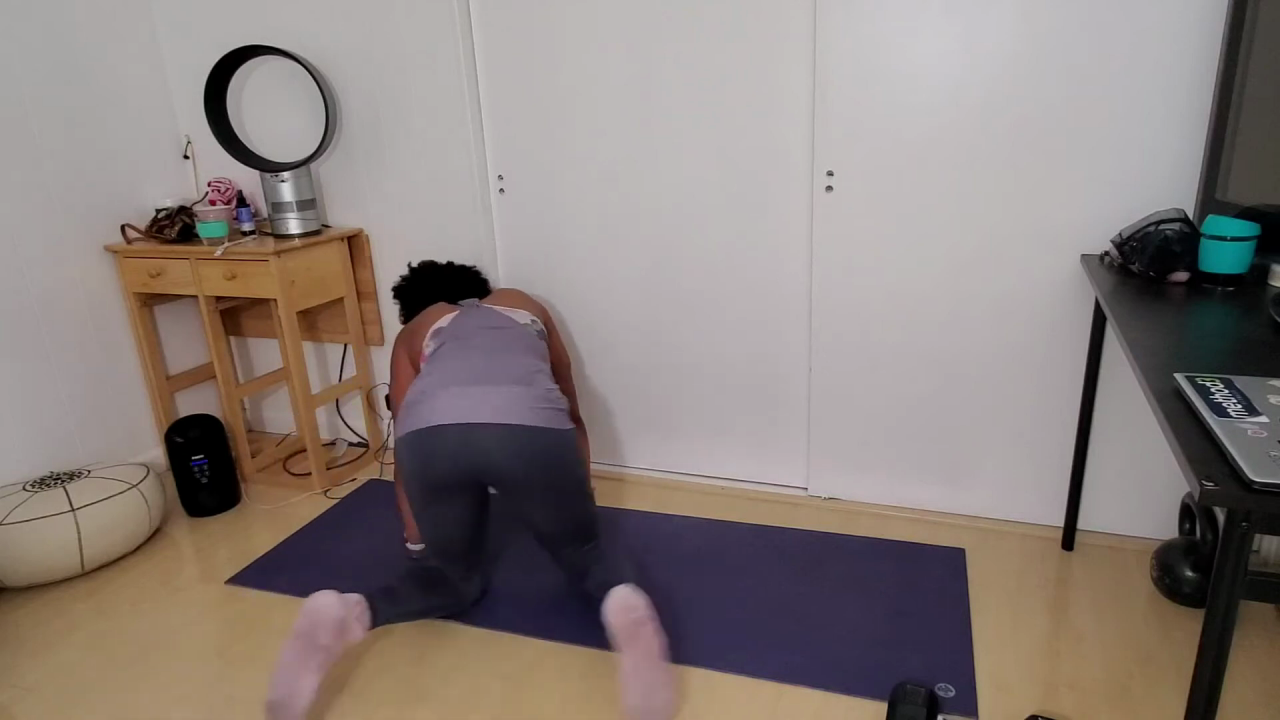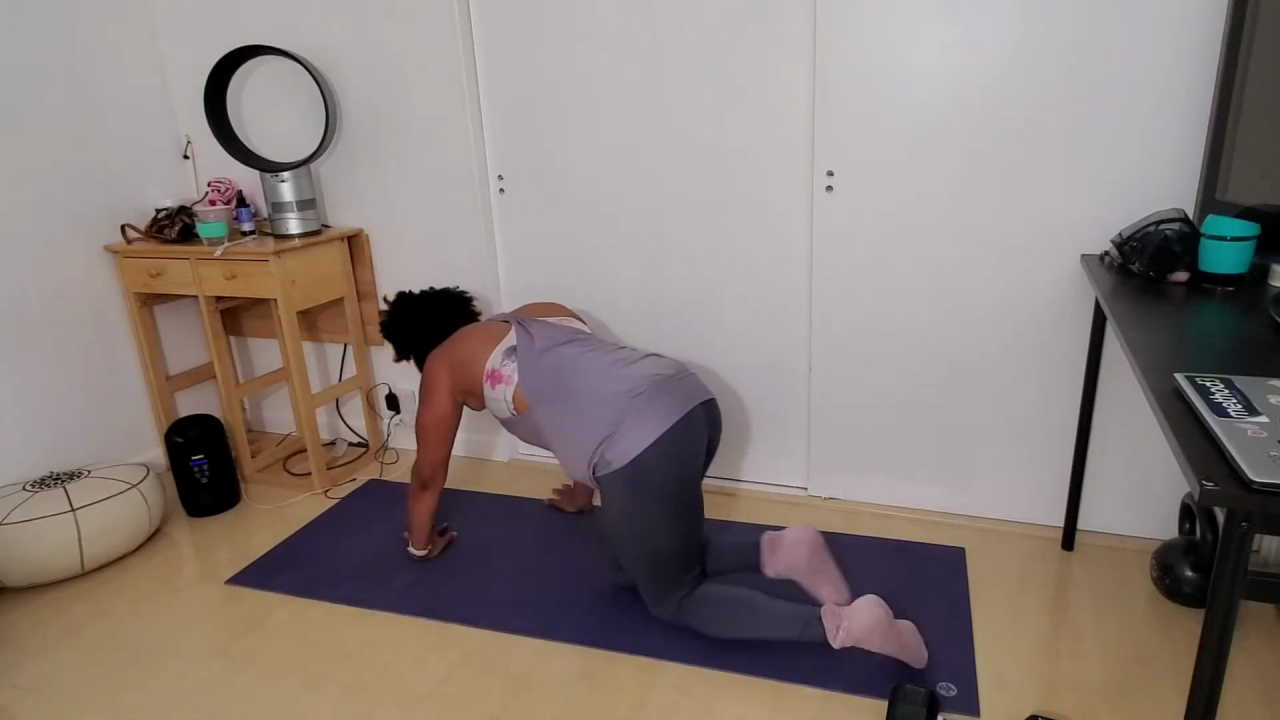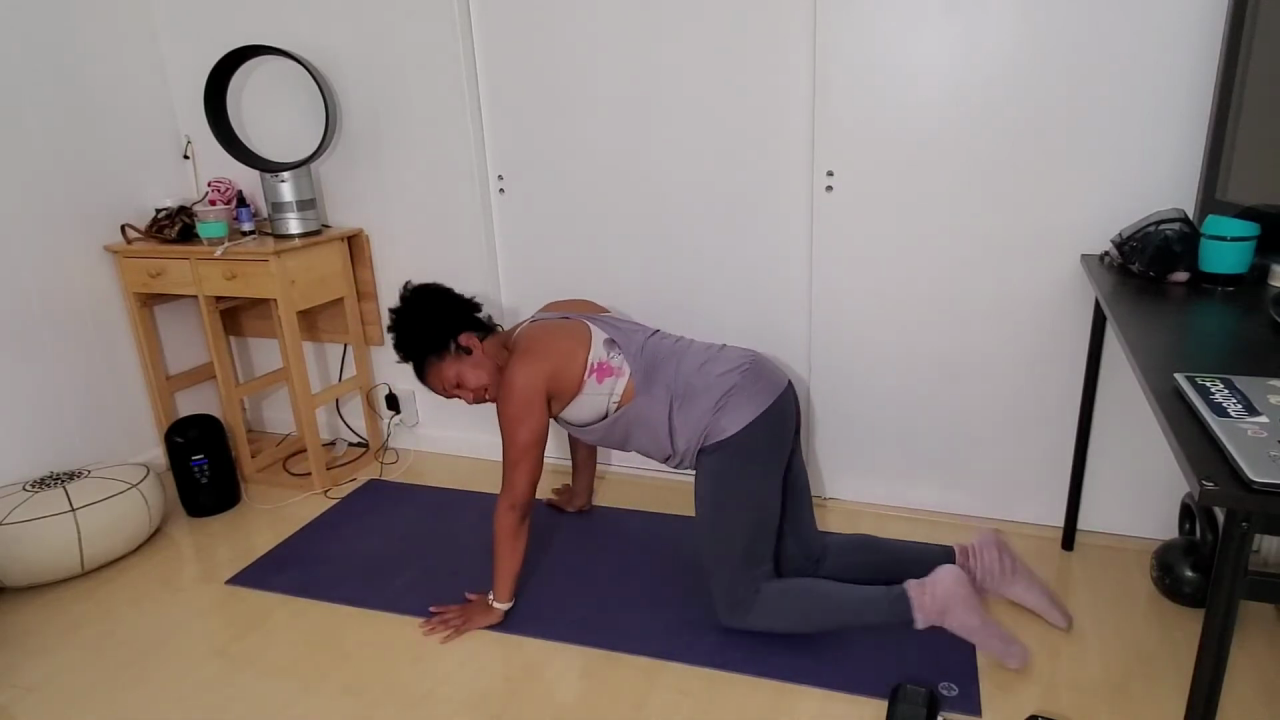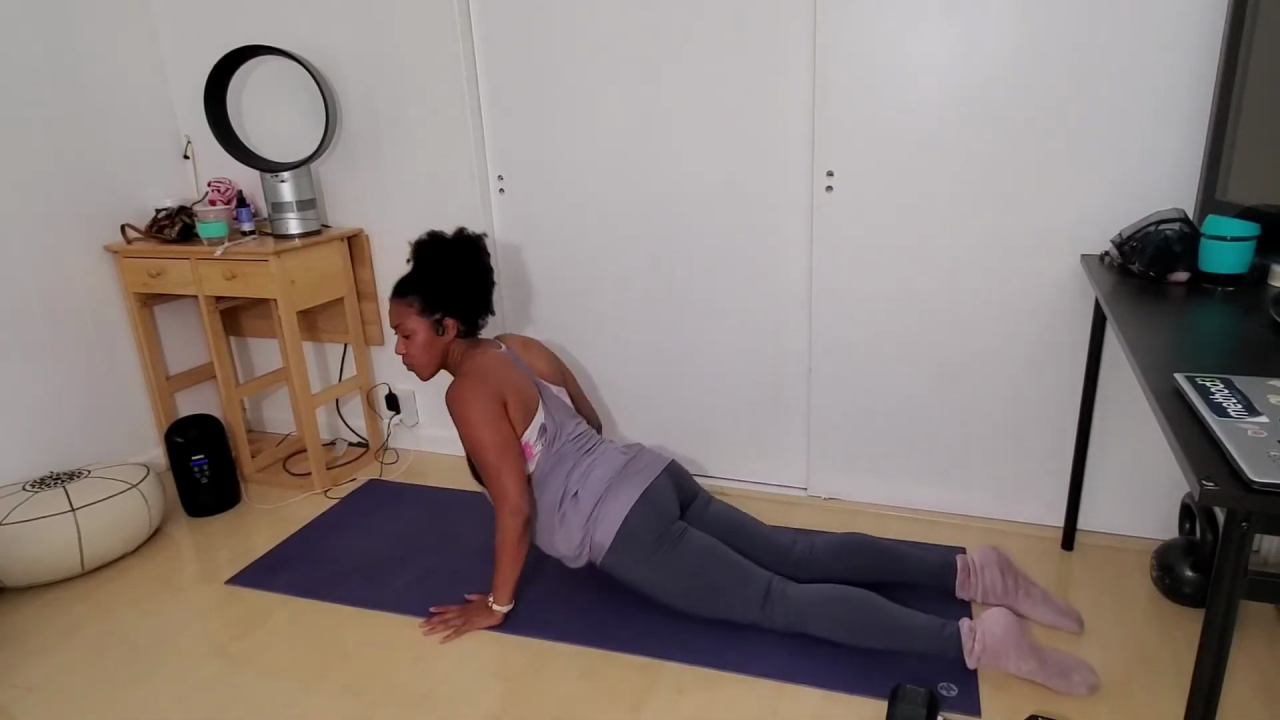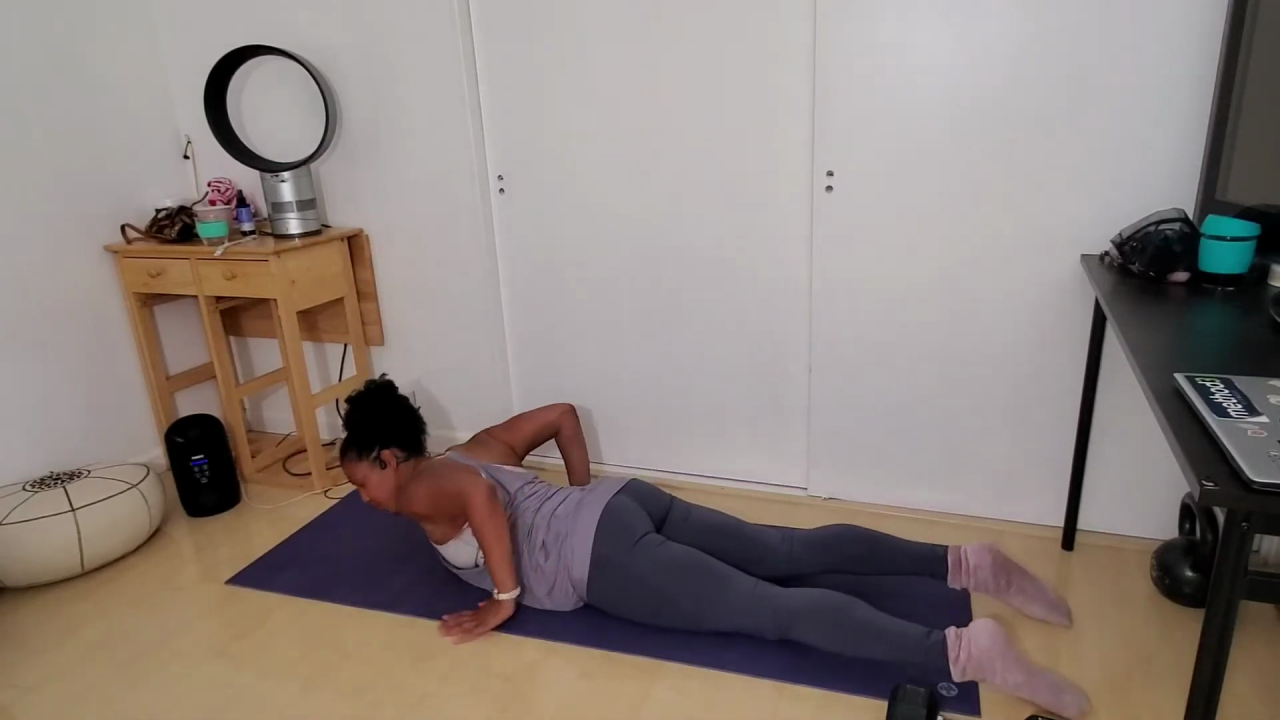
dt=1s
person 1, frame 1
left shoulder: (414, 330)
right shoulder: (524, 305)
left elbow: (408, 448)
right elbow: (571, 408)
left wrist: (416, 533)
right wrist: (579, 497)
left hip: (431, 434)
right hip: (532, 428)
left knee: (453, 577)
right knee: (582, 554)
left ankle: (348, 615)
right ankle: (627, 614)
person 1, frame 2
left shoulder: (443, 364)
right shoulder: (541, 311)
left elbow: (428, 475)
left wrist: (421, 542)
right wrist: (581, 492)
left hip: (640, 446)
right hip: (690, 400)
left knee: (675, 600)
right knee: (642, 555)
left ankle: (842, 623)
right ankle: (777, 551)
person 1, frame 3
left shoulder: (520, 373)
right shoulder: (551, 323)
left elbow: (515, 502)
left wrist: (495, 603)
right wrist: (580, 495)
left hip: (735, 421)
right hip: (762, 393)
left knee: (743, 605)
right knee: (802, 561)
left ankle: (928, 598)
right ankle: (974, 561)
person 1, frame 4
left shoulder: (469, 392)
right shoulder: (522, 348)
left elbow: (514, 509)
left wrist: (495, 605)
left hip: (624, 530)
right hip: (652, 477)
left knee: (779, 603)
right knee: (801, 556)
left ankle: (975, 639)
right ankle: (971, 573)
person 1, frame 5
left shoulder: (421, 490)
right shoulder: (475, 445)
left elbow: (479, 495)
right elbow: (562, 412)
left wrist: (504, 599)
left hip: (605, 560)
right hip: (625, 502)
left knee: (772, 609)
right knee: (792, 552)
left ankle: (958, 649)
right ankle: (962, 563)
